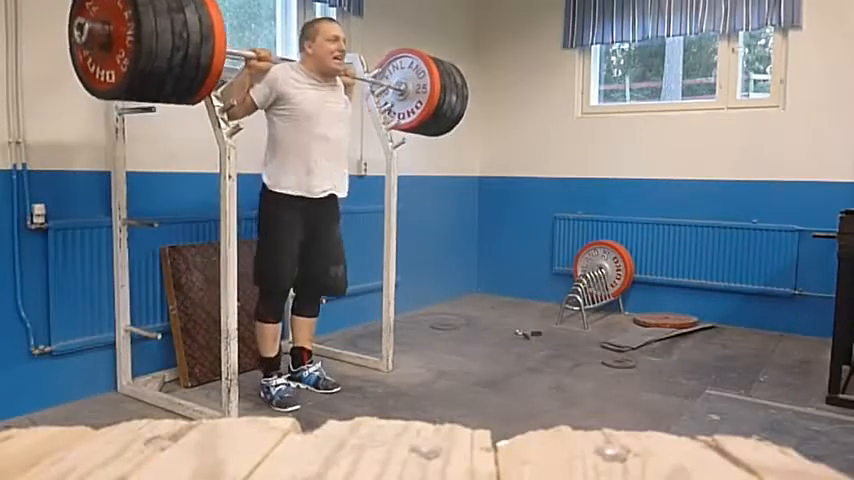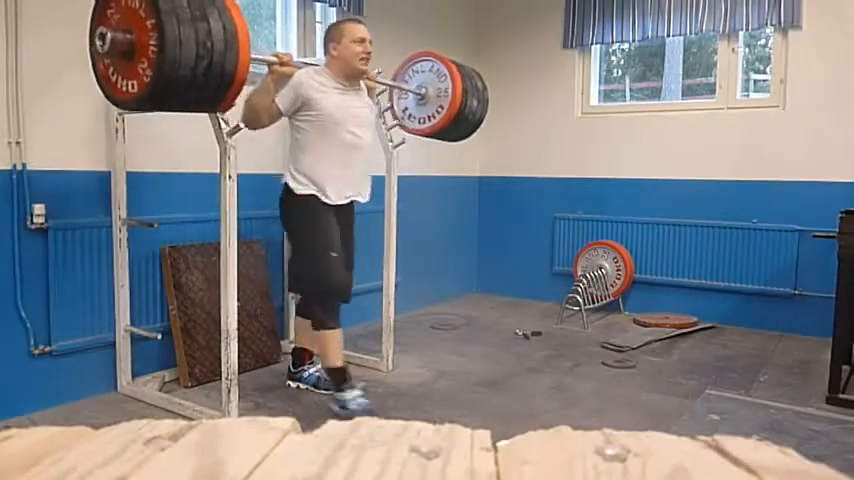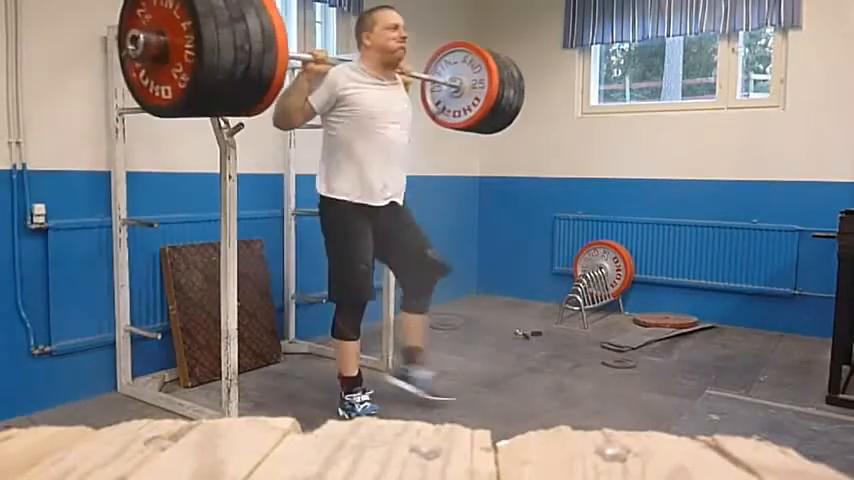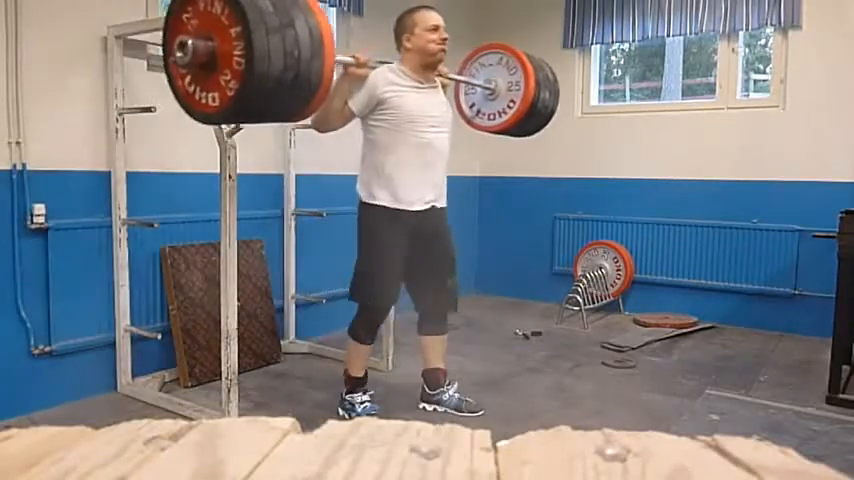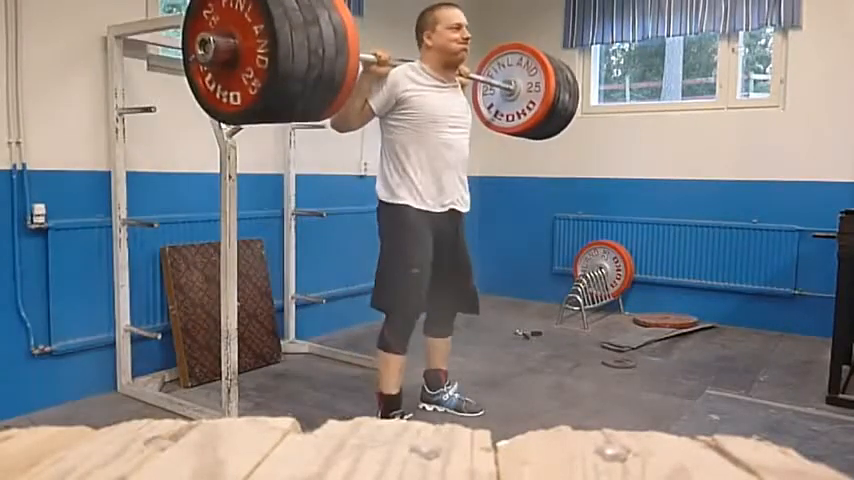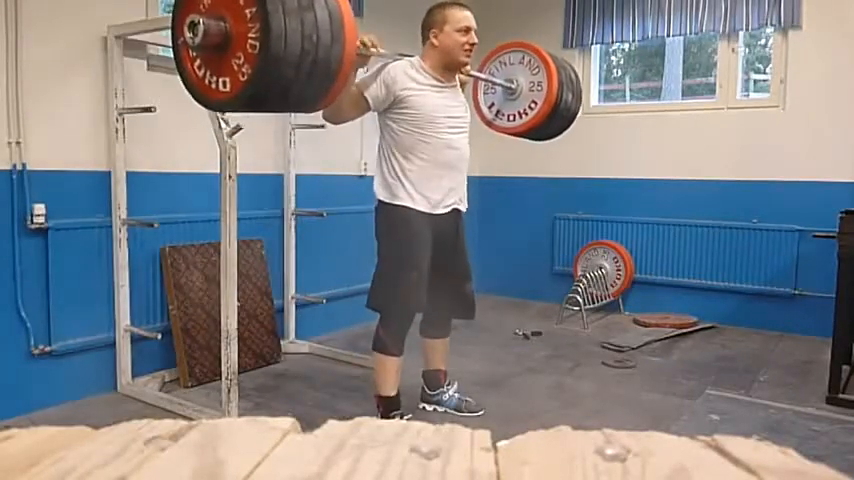
dt=0.4s
person 1, frame 1
left shoulder: (339, 86)
right shoulder: (280, 77)
right elbow: (228, 110)
left wrist: (349, 86)
right wrist: (249, 72)
left hip: (326, 199)
right hip: (285, 198)
left knee: (315, 285)
right knee: (275, 287)
left ankle: (302, 363)
right ankle: (271, 376)
person 1, frame 2
left shoulder: (362, 91)
right shoulder: (305, 82)
right elbow: (252, 118)
right wrist: (274, 77)
left hip: (342, 202)
right hip: (308, 201)
left knee: (321, 289)
right knee: (327, 287)
left ankle: (301, 364)
right ankle: (342, 387)
person 1, frame 3
left shoulder: (398, 84)
right shoulder: (340, 79)
right elbow: (284, 119)
right wrist: (307, 75)
left hip: (389, 202)
right hip: (347, 204)
left knee: (424, 273)
right knee: (353, 297)
left ankle: (412, 366)
right ankle: (351, 393)
person 1, frame 4
left shoulder: (438, 88)
right shoulder: (380, 82)
right elbow: (322, 122)
right wrist: (347, 78)
left hip: (431, 209)
right hip: (386, 210)
left knee: (437, 300)
right knee: (375, 304)
left ankle: (436, 388)
right ankle: (353, 393)
person 1, frame 5
left shoulder: (456, 87)
right shoulder: (400, 80)
right elbow: (342, 122)
right wrist: (367, 76)
left hip: (449, 211)
right hip: (407, 211)
left knee: (446, 302)
right knee: (403, 309)
left ankle: (436, 388)
right ankle: (390, 413)
person 1, frame 6
left shoulder: (455, 85)
right shoulder: (397, 76)
right elbow: (335, 114)
right wrist: (352, 66)
left hip: (449, 212)
right hip: (406, 212)
left knee: (445, 303)
right knee: (399, 310)
left ankle: (436, 388)
right ankle: (389, 413)
